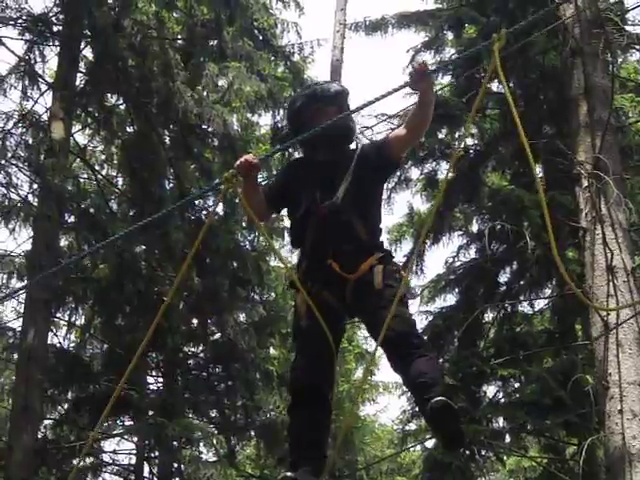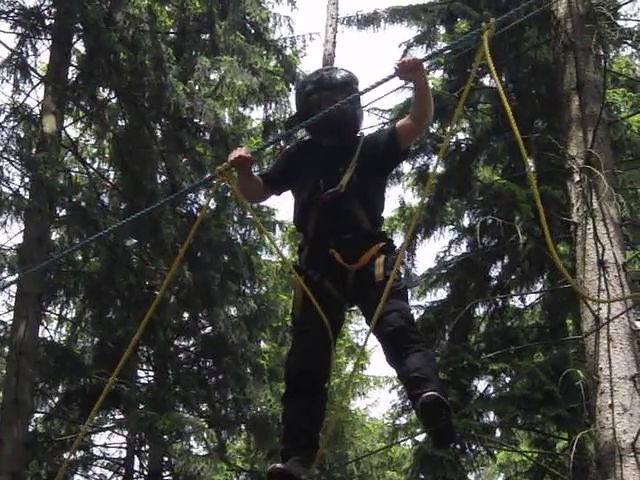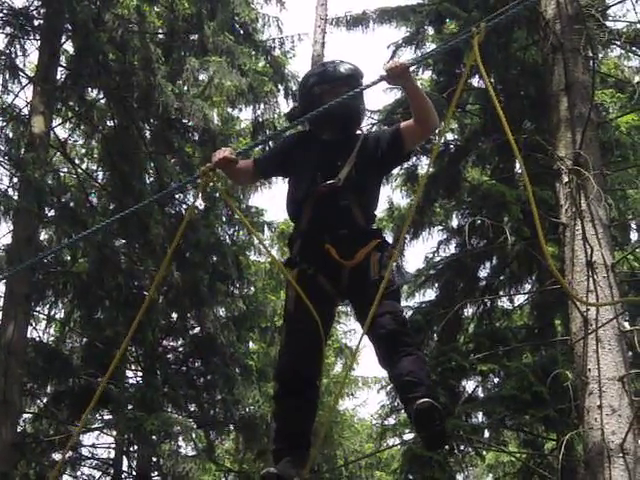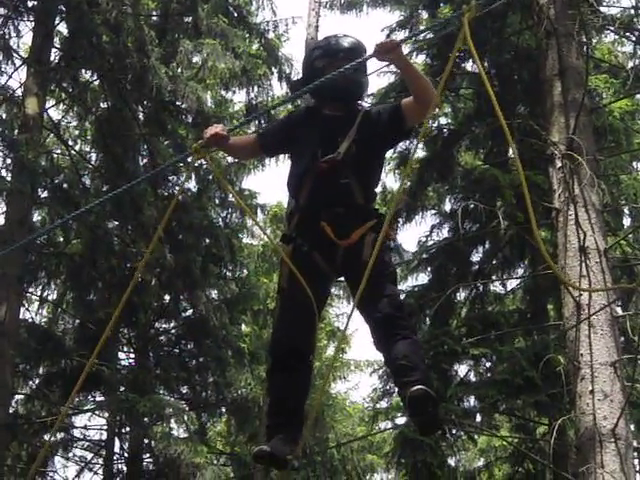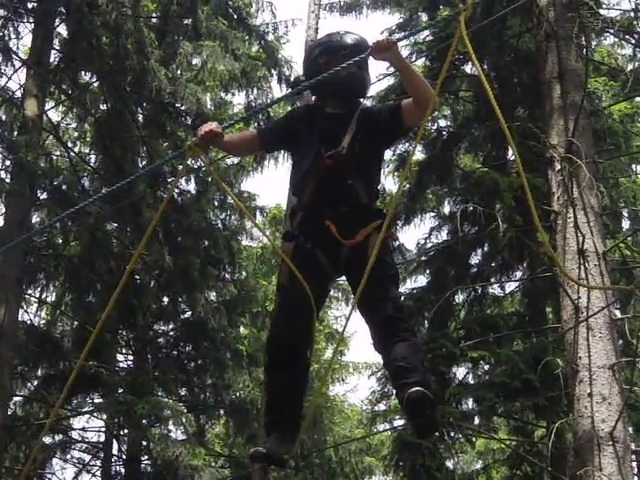
dt=1s
person 1, frame 1
left shoulder: (367, 159)
right shoulder: (296, 172)
left elbow: (411, 133)
right elbow: (258, 214)
left wrist: (425, 93)
right wrist: (249, 180)
left hip: (371, 272)
right hip: (318, 281)
left knee: (402, 336)
right knee: (310, 373)
person 1, frame 2
left shoulder: (373, 146)
right shoulder: (301, 156)
left elbow: (419, 120)
right elbow: (257, 193)
left wrist: (419, 80)
right wrist: (244, 170)
left hip: (372, 260)
right hip: (319, 267)
left knee: (398, 329)
right knee: (306, 360)
person 1, frame 3
left shoulder: (372, 144)
right shoulder: (298, 146)
left elbow: (426, 125)
right elbow: (249, 173)
left wrist: (408, 84)
right wrist: (228, 164)
left hip: (364, 258)
right hip: (311, 263)
left knee: (391, 330)
right knee: (298, 359)
person 1, frame 4
left shoulder: (374, 121)
right shoulder: (301, 122)
left elbow: (426, 103)
right elbow: (251, 146)
left wrist: (399, 61)
right wrist: (222, 140)
left hip: (361, 237)
right hip: (307, 240)
left knee: (388, 314)
right knee: (291, 337)
right ankle: (282, 436)
person 1, frame 5
left shoulder: (374, 119)
right shoulder: (302, 120)
left elbow: (425, 104)
right elbow: (251, 142)
left wrist: (396, 60)
right wrist: (218, 138)
left hip: (363, 236)
right hip: (309, 239)
left knee: (388, 315)
right knee: (288, 335)
right ankle: (280, 434)
